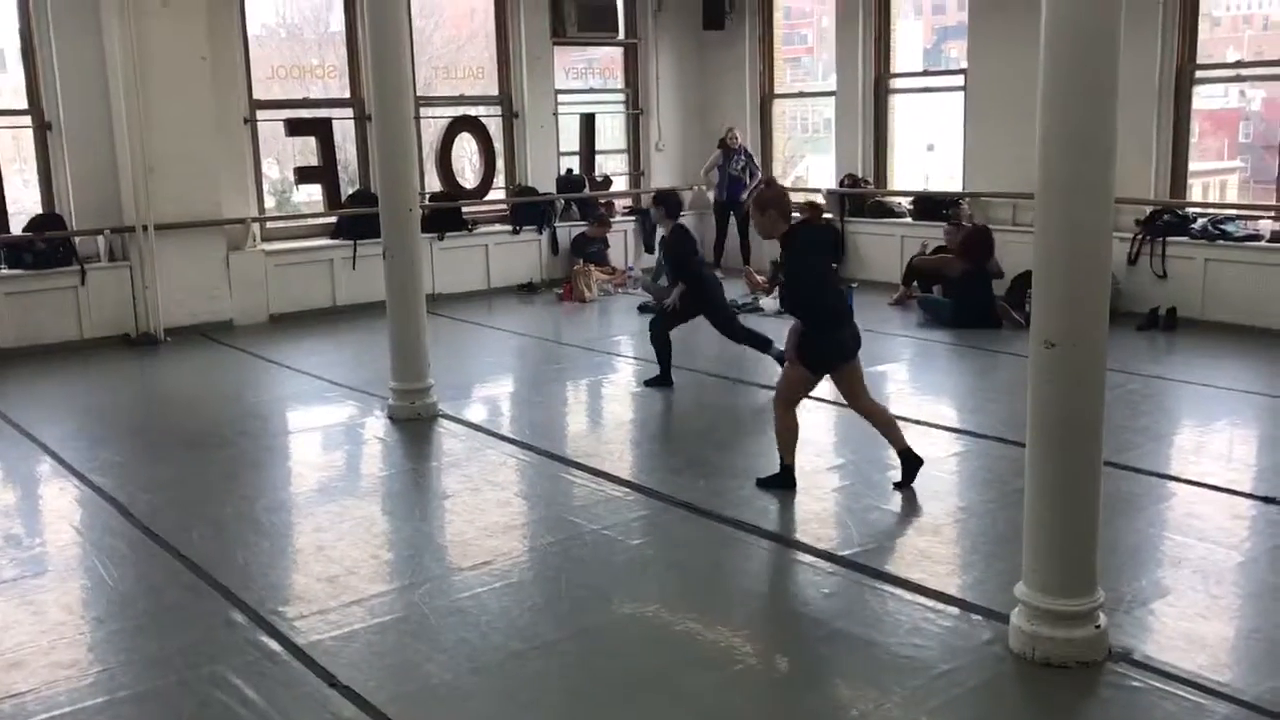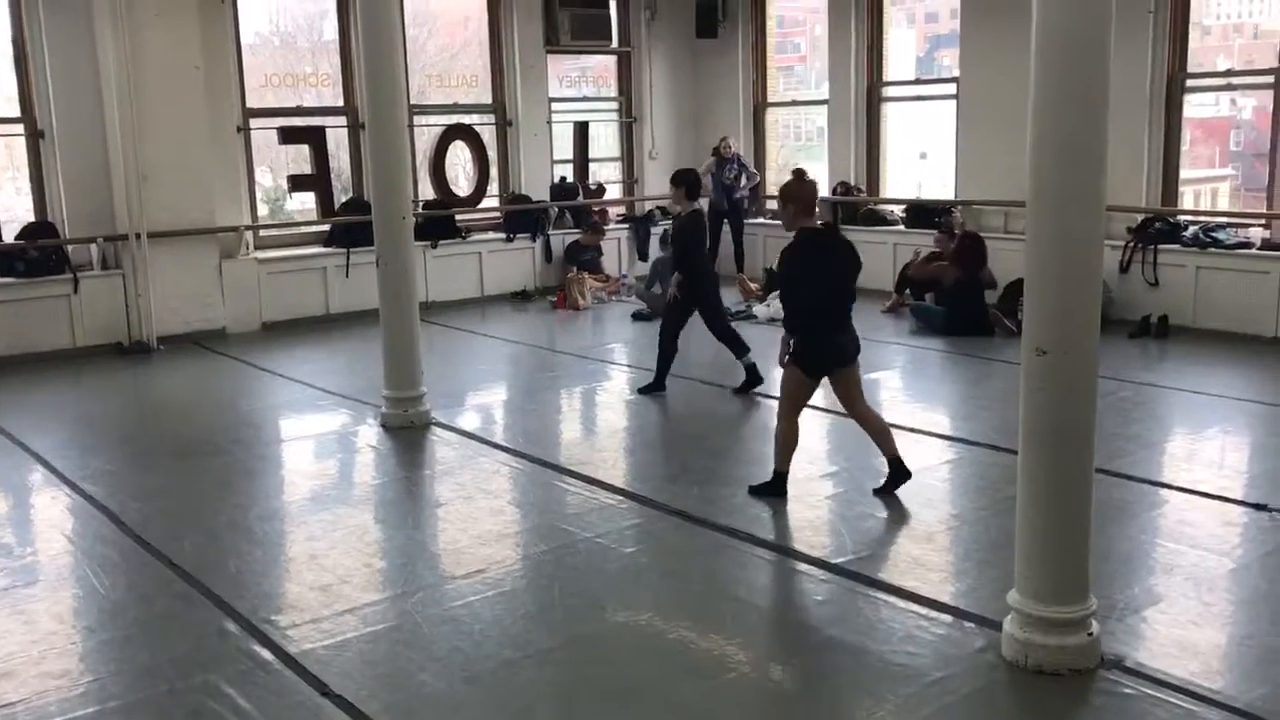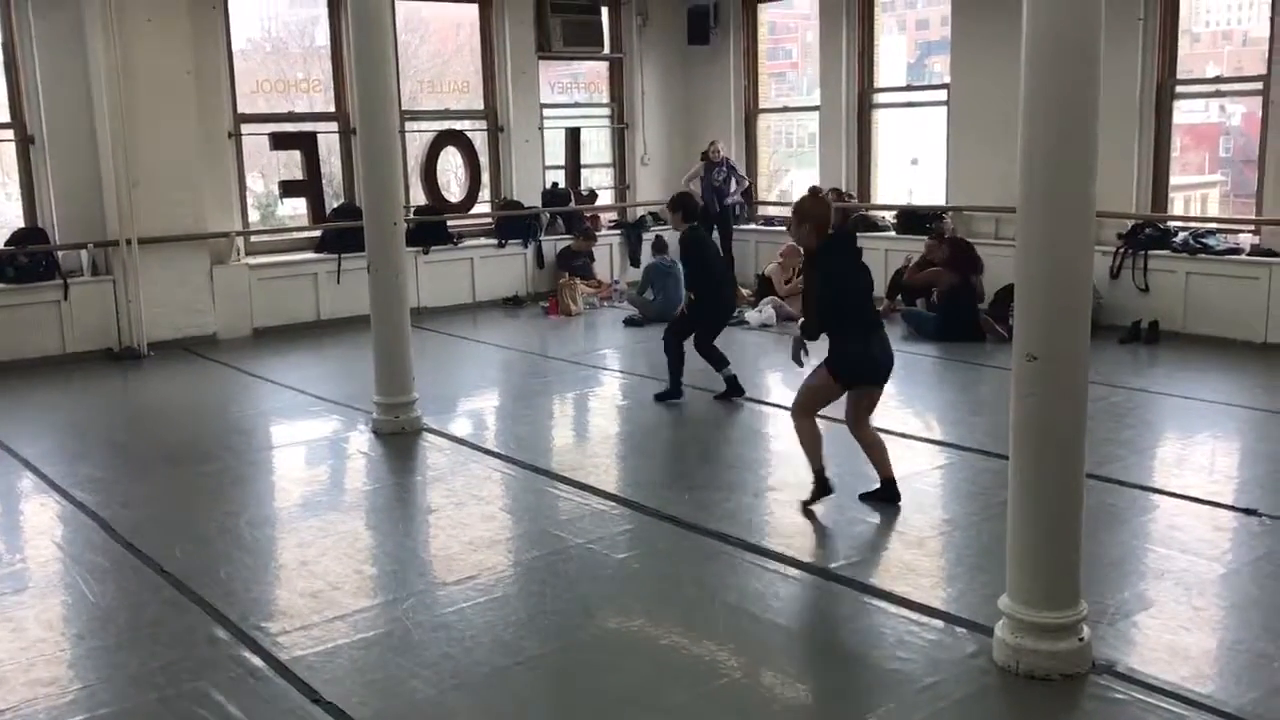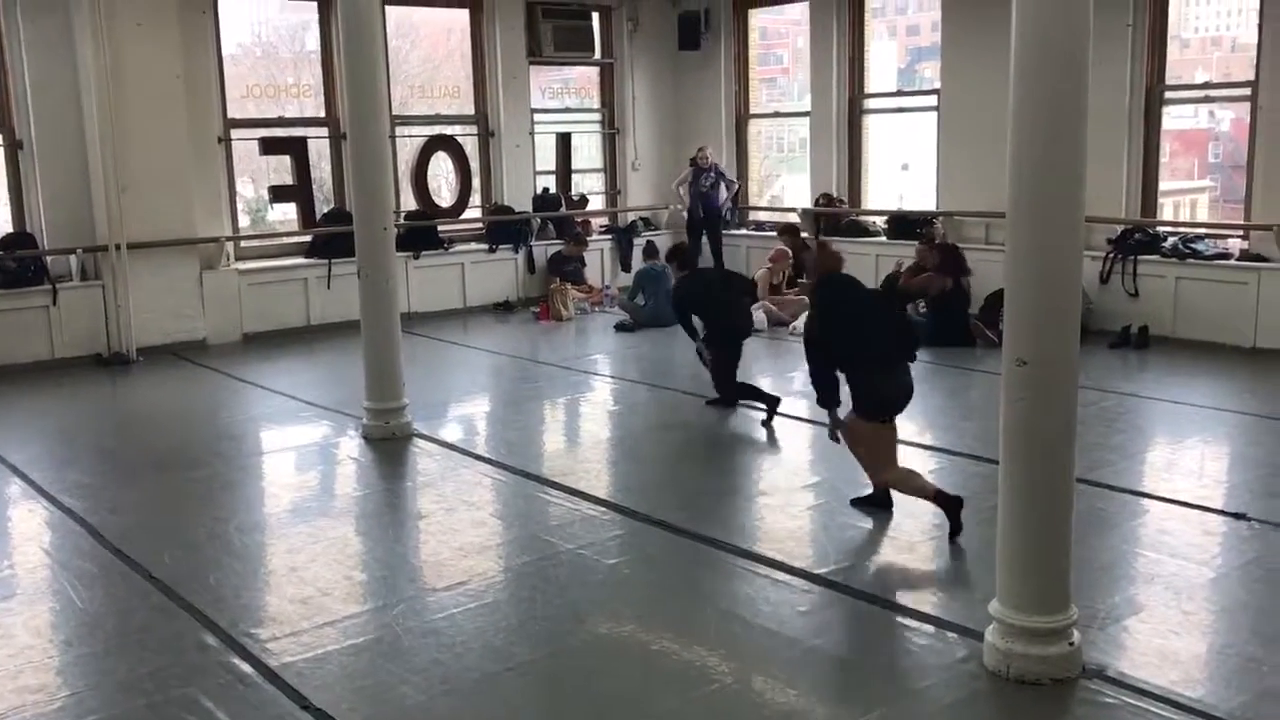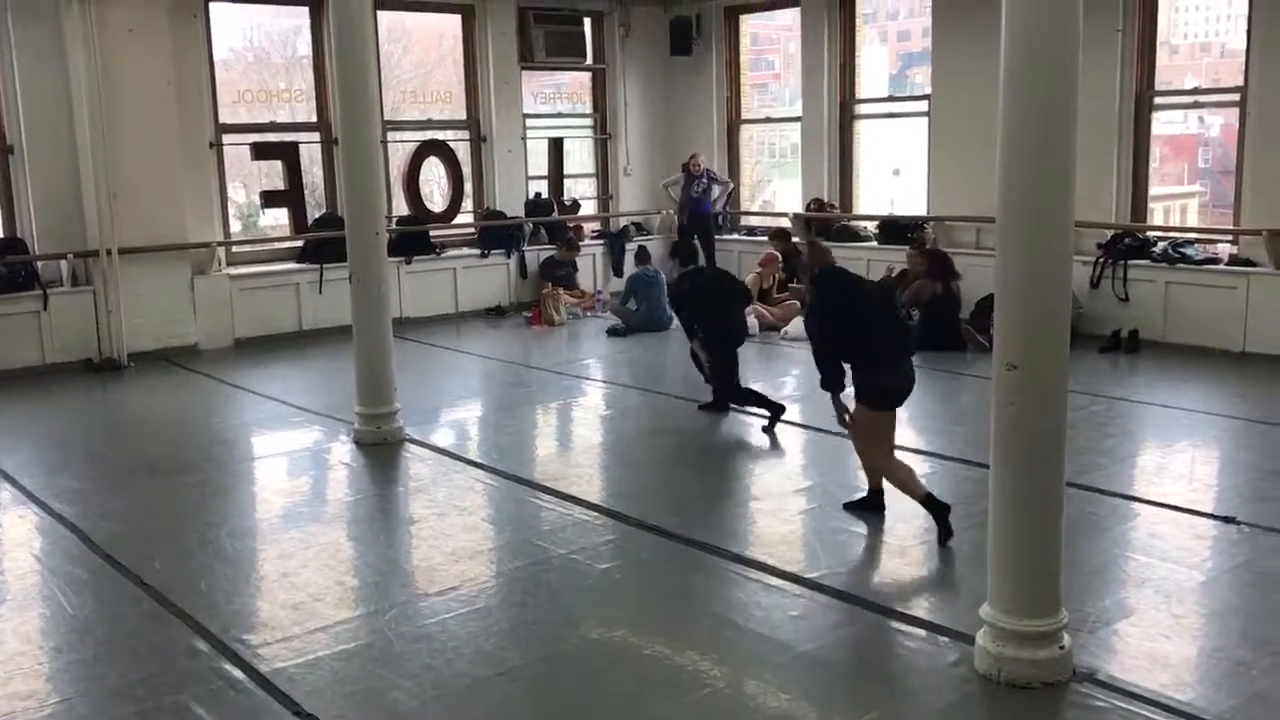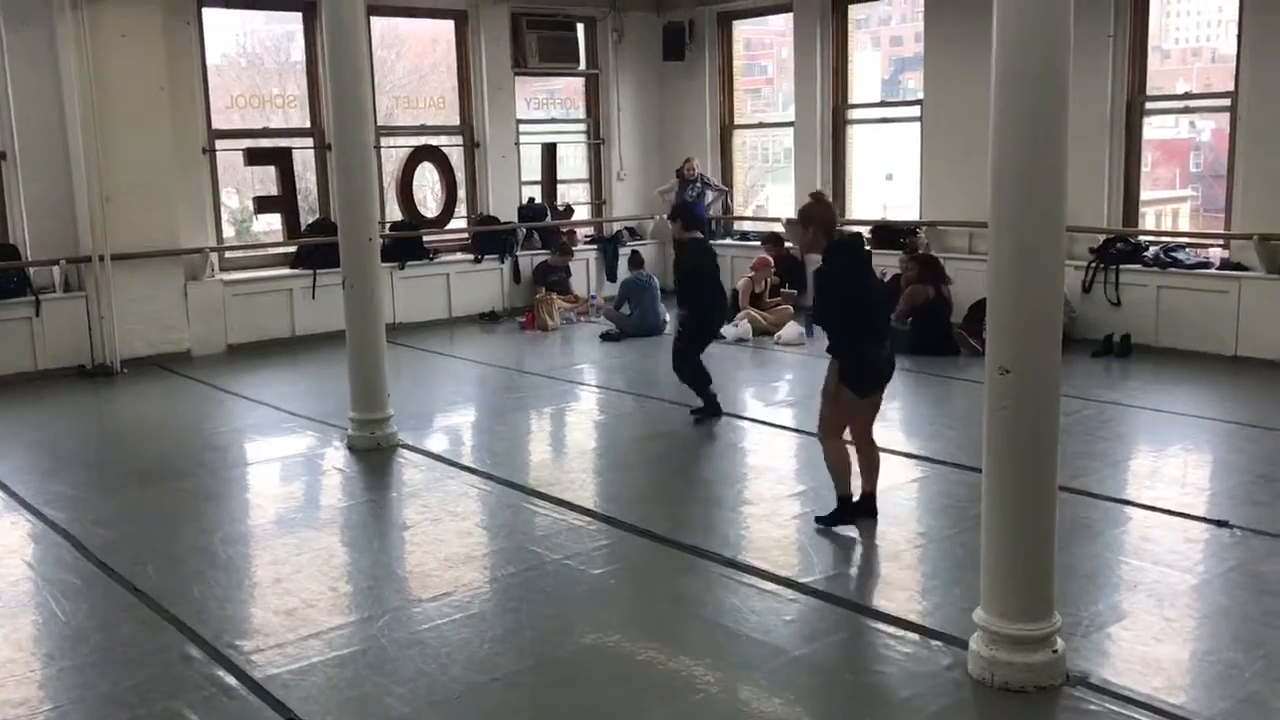
dt=0.2s
person 1, frame 1
left shoulder: (796, 250)
right shoulder: (809, 239)
left elbow: (812, 303)
left wrist: (793, 335)
left hip: (820, 339)
right hip: (845, 333)
left knee: (783, 405)
right knee: (862, 401)
left ankle: (786, 474)
right ankle: (908, 457)
person 1, frame 2
left shoulder: (796, 252)
right shoulder: (836, 242)
left elbow: (796, 308)
right elbow: (851, 275)
left wrist: (786, 339)
left hip: (815, 346)
right hip: (846, 338)
left knee: (787, 413)
right knee: (859, 407)
left ankle: (778, 482)
right ankle: (897, 468)
person 1, frame 3
left shoulder: (818, 266)
right shoulder: (850, 254)
left elbow: (817, 316)
left wrist: (802, 336)
left hip: (851, 354)
right hip: (880, 350)
left knee: (801, 410)
right knee: (857, 422)
left ankle: (820, 481)
right ankle: (888, 488)
person 1, frame 4
left shoulder: (818, 318)
right shoulder: (870, 297)
left elbow: (822, 370)
right elbow: (906, 332)
left wrist: (832, 415)
right wrist: (898, 361)
left hip: (872, 387)
right hip: (900, 379)
left knee: (887, 468)
right knee: (851, 428)
left ankle: (948, 502)
right ankle: (880, 494)
person 1, frame 5
left shoulder: (818, 309)
right shoulder: (865, 289)
left elbow: (827, 359)
right elbow: (900, 327)
left wrist: (836, 401)
right wrist: (899, 355)
left hip: (879, 379)
right hip: (901, 371)
left knee: (880, 457)
right knee: (861, 432)
left ankle: (937, 508)
right ankle: (874, 497)
person 1, frame 6
left shoulder: (831, 270)
right shoulder: (855, 257)
left elbow: (839, 325)
right elbow: (881, 306)
left wrist: (834, 370)
left hip: (859, 361)
right hip: (881, 356)
left knee: (830, 434)
right knee: (863, 435)
left ankle: (844, 506)
right ankle: (867, 502)
person 2, frame 1
left shoulder: (678, 237)
right shoulder: (670, 236)
left elbow: (692, 269)
left wrist: (676, 293)
right wrist: (676, 291)
left hip: (699, 292)
right hip: (707, 290)
left knee: (658, 326)
right knee: (736, 331)
left ankle: (665, 376)
right ankle: (781, 357)
person 2, frame 2
left shoulder: (690, 220)
right shoulder: (689, 216)
left elbow: (688, 257)
left wrist: (675, 281)
right wrist: (677, 279)
left hip: (693, 283)
right hip: (704, 281)
left knee: (669, 331)
right knee: (721, 326)
left ankle: (659, 381)
right ankle: (752, 373)
person 2, frame 3
left shoulder: (688, 239)
right shoulder: (701, 234)
left elbow: (695, 273)
left wrist: (690, 299)
right wrist: (692, 299)
left hip: (711, 299)
right hip: (726, 297)
left knee: (673, 336)
right knee: (703, 342)
left ankle: (675, 387)
right ankle: (733, 385)
person 2, frame 4
left shoulder: (679, 291)
right shoulder: (712, 273)
left elbow: (689, 327)
right elbow: (749, 287)
left wrist: (703, 347)
left hip: (726, 328)
right hip: (744, 320)
left knee: (725, 384)
right knee: (707, 344)
left ankle: (768, 401)
right ankle: (727, 395)
person 2, frame 5
left shoulder: (677, 288)
right shoulder: (714, 273)
left elbow: (688, 324)
right elbow: (744, 294)
left wrist: (697, 343)
left hip: (720, 333)
right hip: (738, 327)
left knee: (729, 389)
right knee: (698, 352)
left ankle: (771, 407)
right ankle: (719, 399)
person 2, frame 6
left shoulder: (686, 249)
right shoulder: (704, 246)
left elbow: (684, 284)
left wrist: (682, 313)
left hip: (701, 313)
right hip: (715, 309)
left knee: (682, 362)
right knee: (689, 357)
left ankle: (710, 402)
right ankle: (711, 401)
